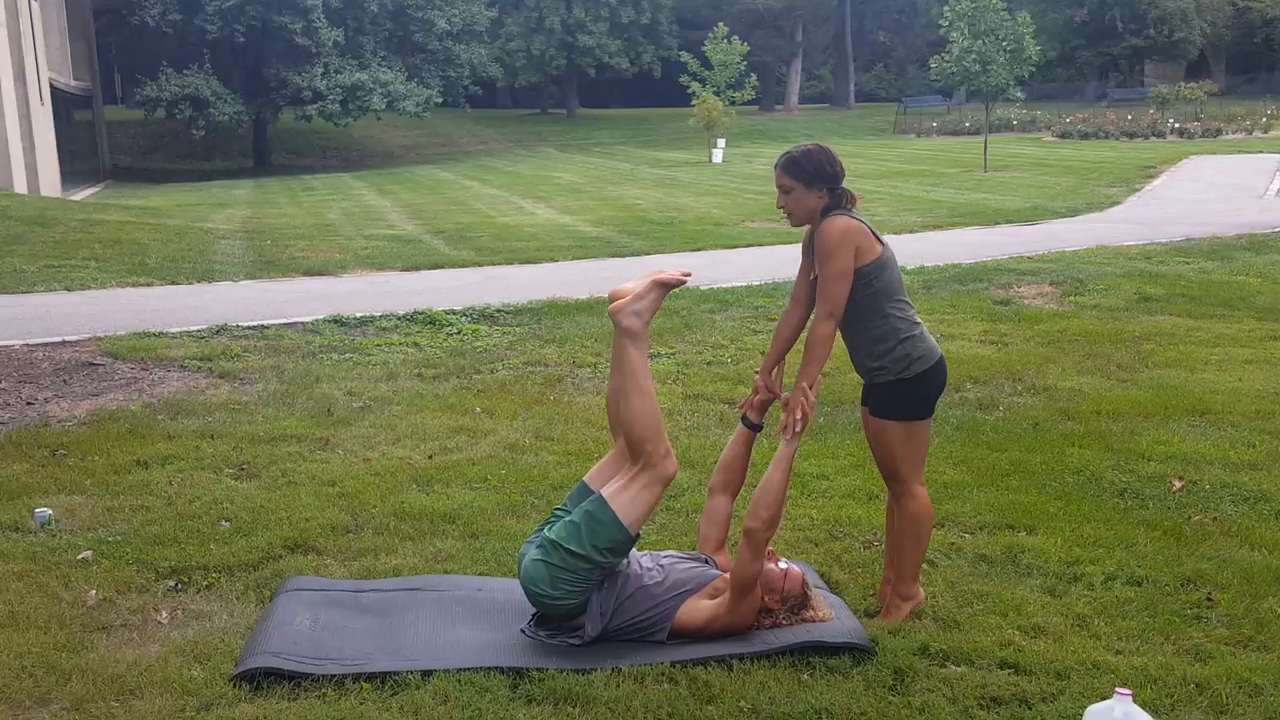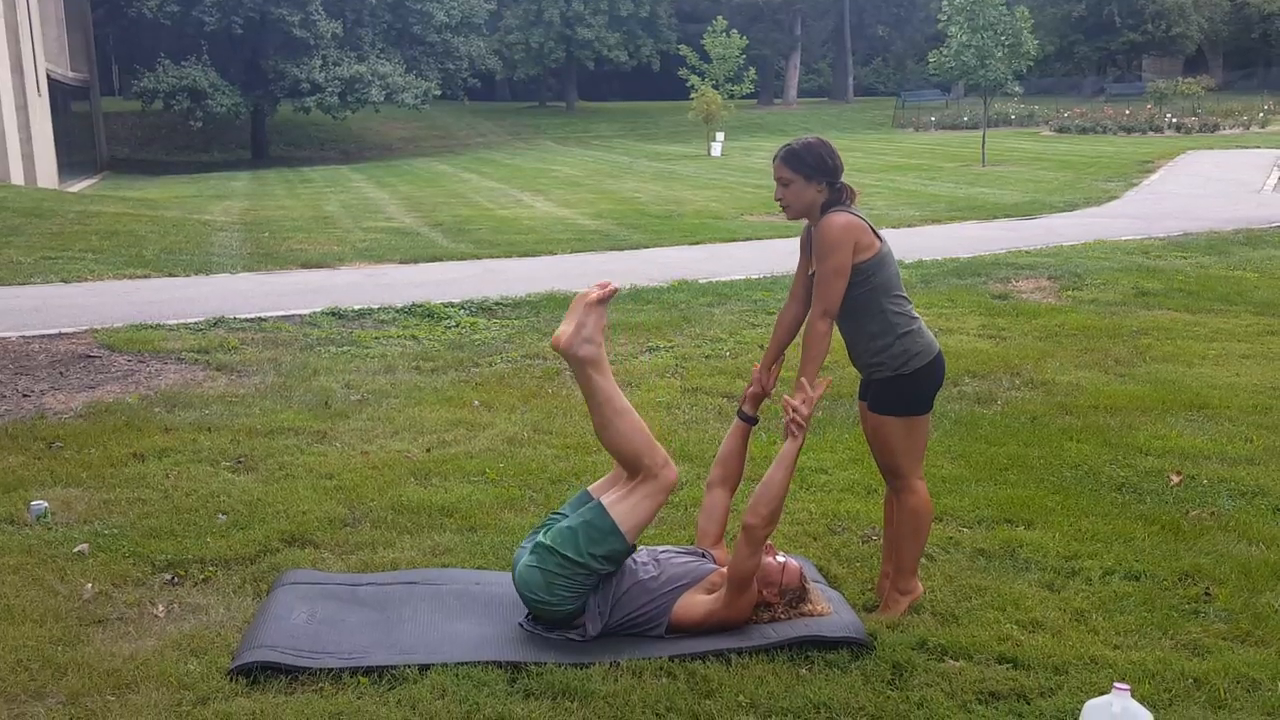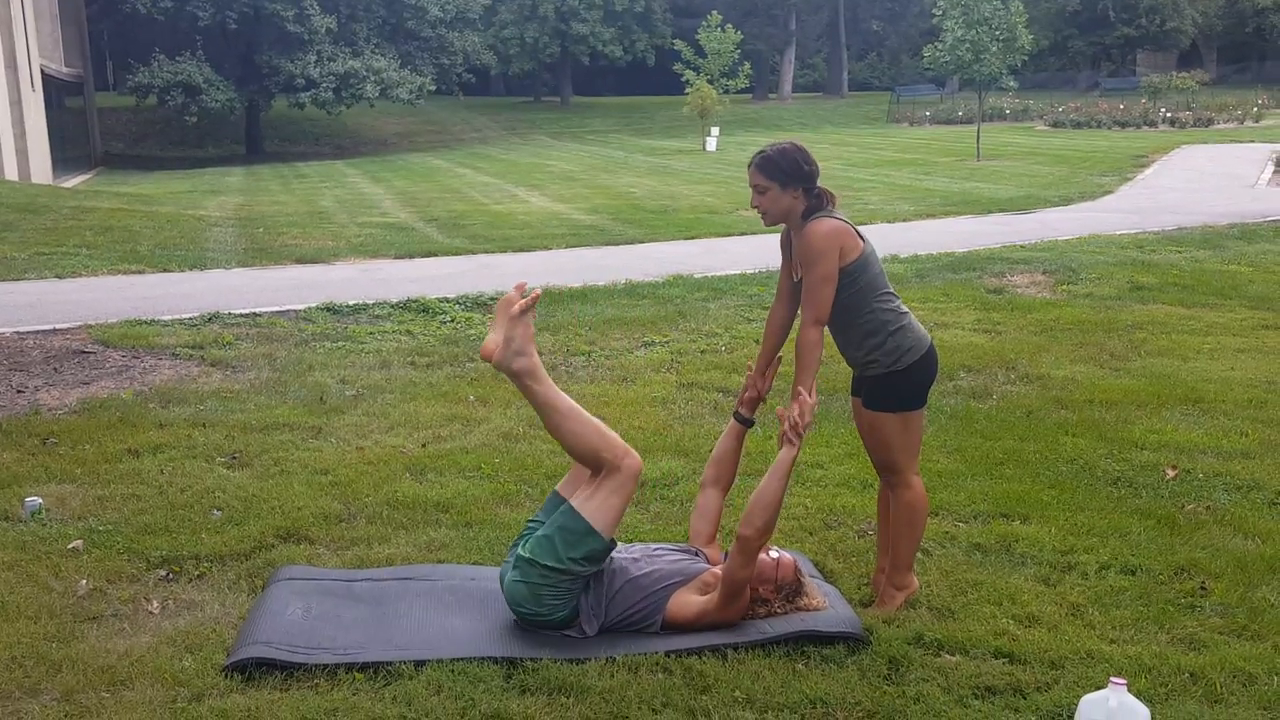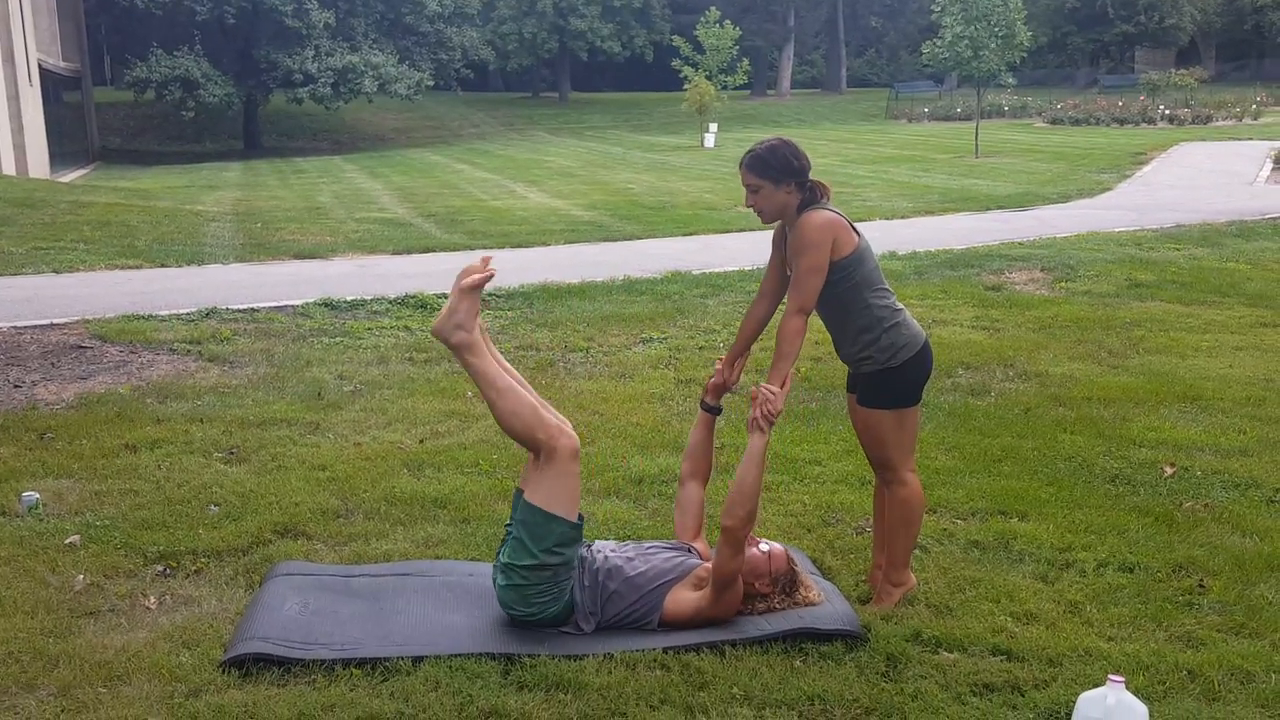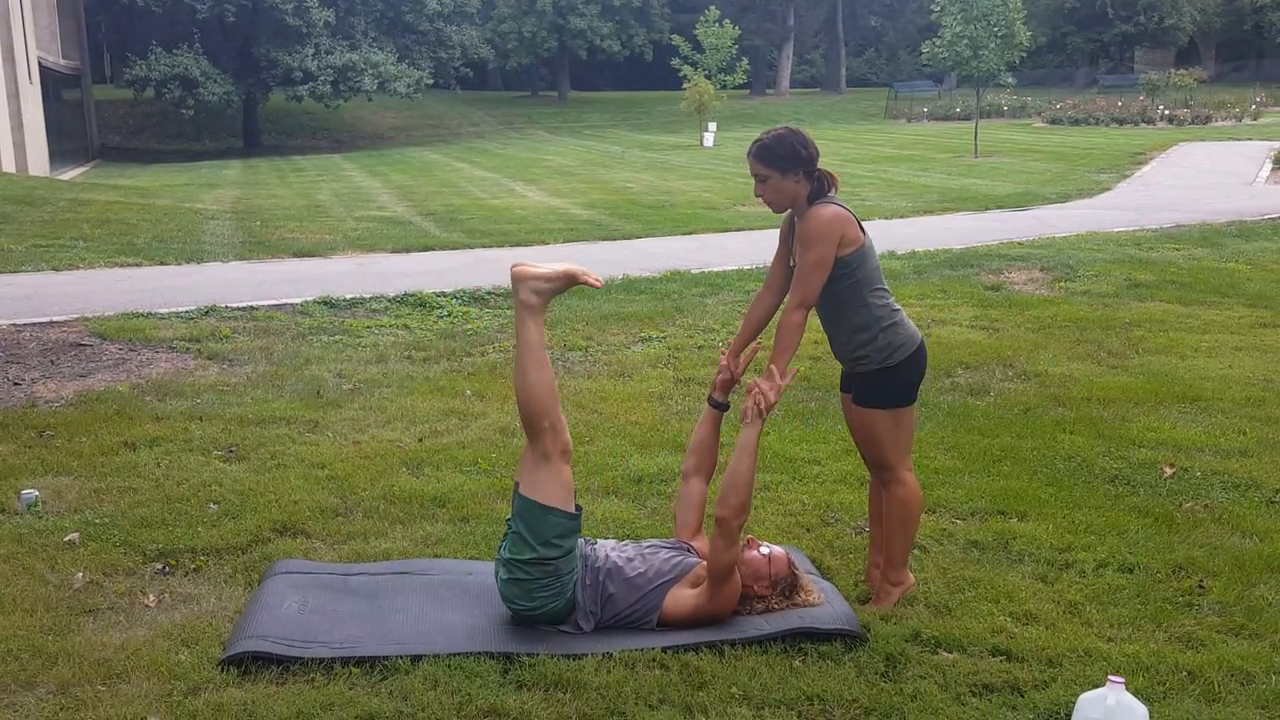
dt=0.4s
person 1, frame 1
left shoulder: (839, 231)
right shoulder: (816, 237)
left elbow: (827, 318)
right elbow: (799, 307)
left wrist: (803, 390)
right wrist: (766, 371)
left hip: (910, 371)
right hip: (883, 373)
left knee: (907, 484)
right knee: (894, 481)
left ankle: (908, 589)
right ankle: (892, 579)
person 1, frame 2
left shoulder: (837, 228)
right shoulder: (815, 232)
left elbow: (822, 316)
right elbow: (796, 304)
right wrist: (766, 365)
left hip: (907, 367)
right hip: (881, 369)
left knee: (905, 478)
right knee: (892, 476)
left ankle: (905, 583)
right ankle: (890, 574)
person 1, frame 3
left shoulder: (820, 234)
right shoulder: (793, 235)
left elbow: (813, 323)
right elbow: (784, 307)
left hip: (901, 361)
right hip: (874, 364)
left knee: (901, 474)
right knee: (885, 471)
left ankle: (902, 578)
right ankle: (885, 568)
person 1, frame 4
left shoulder: (815, 226)
right shoulder: (788, 231)
left elbow: (796, 312)
right elbow: (765, 301)
left wrist: (774, 387)
right wrist: (729, 362)
left hip: (896, 358)
right hip: (868, 360)
left knee: (897, 471)
right knee: (881, 468)
left ankle: (898, 576)
right ankle: (880, 566)
person 1, frame 5
left shoulder: (825, 219)
right shoulder: (796, 222)
left elbow: (798, 306)
right elbow: (770, 293)
left wrist: (772, 378)
right wrist: (733, 353)
left hip: (891, 358)
right hip: (862, 360)
left knee: (894, 470)
right knee: (877, 467)
left ankle: (897, 576)
right ankle: (878, 566)
person 2, frame 1
left shoulder: (736, 611)
right shoulder: (715, 569)
left elbow: (758, 528)
right elbow: (721, 491)
left wrist: (789, 445)
right wrist: (753, 419)
left hip: (558, 578)
right hip: (547, 559)
left knee: (656, 464)
right knee: (634, 450)
left ankle: (633, 327)
right ankle: (631, 323)
person 2, frame 2
left shoulder: (733, 606)
right shoulder: (712, 564)
left elbow: (756, 526)
right elbow: (719, 485)
left wrist: (793, 443)
right wrist: (748, 411)
left hip: (551, 580)
right hip: (540, 562)
left knee: (657, 472)
right knee: (640, 468)
left ankle: (589, 355)
right ankle: (579, 353)
person 2, frame 3
left shoulder: (728, 605)
right shoulder: (707, 562)
left elbow: (750, 534)
right elbow: (713, 485)
left wrist: (789, 450)
right wrist: (744, 414)
left hip: (541, 589)
left knee: (622, 464)
right knee: (602, 453)
left ankle: (524, 364)
right ankle: (515, 360)
person 2, frame 4
left shoulder: (721, 600)
right shoulder: (698, 557)
left elbow: (734, 524)
right elbow: (692, 477)
left wrist: (759, 436)
right wrist: (711, 402)
left hip: (539, 593)
right hip: (538, 581)
left knee: (557, 443)
right knee: (552, 434)
left ankle: (465, 340)
right ankle: (470, 334)
person 2, frame 5
left shoulder: (719, 596)
right shoulder: (698, 558)
left elbow: (729, 517)
right elbow: (694, 474)
left wrist: (754, 426)
right wrist: (718, 398)
left hip: (541, 588)
left knee: (551, 443)
right knee: (549, 435)
left ankle: (531, 302)
right ankle: (531, 297)
